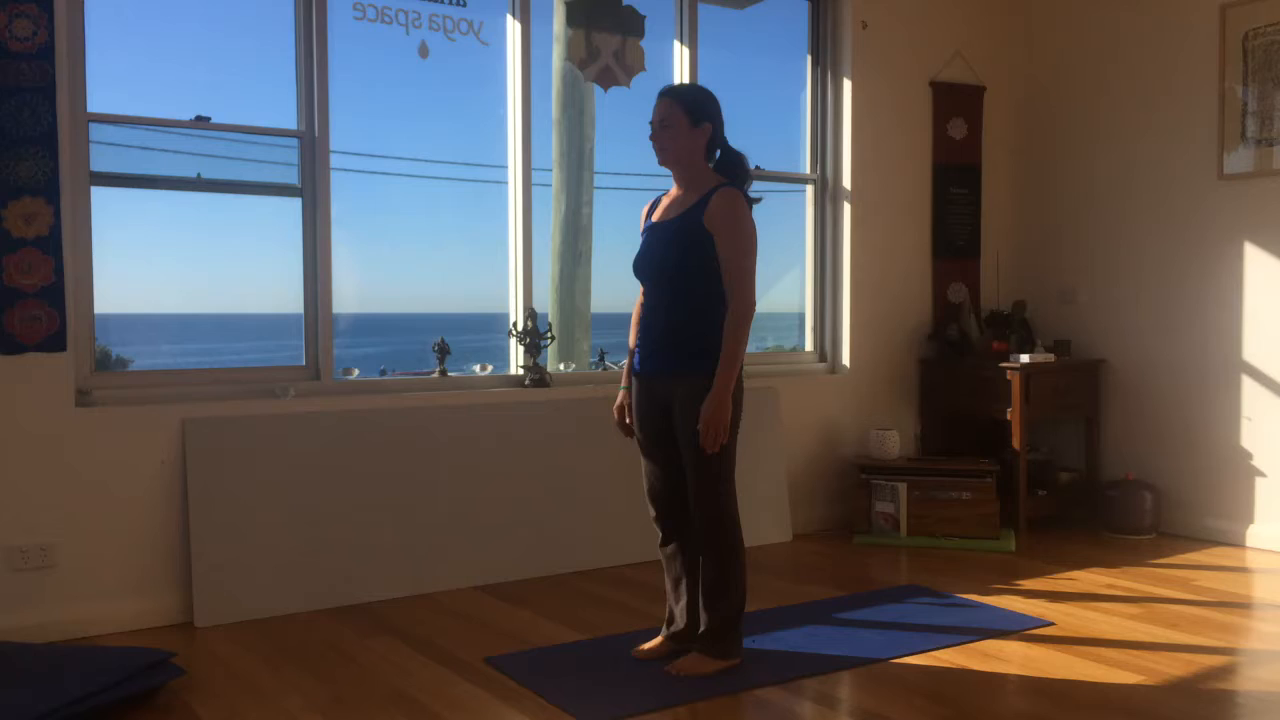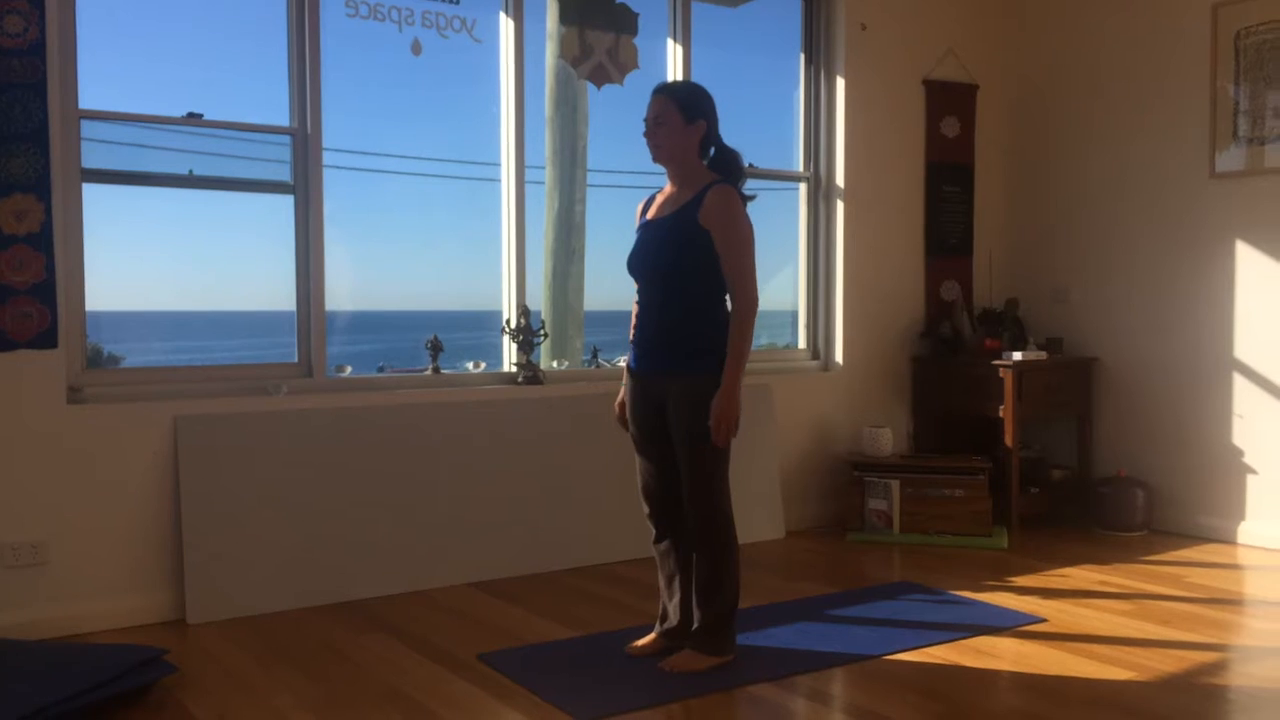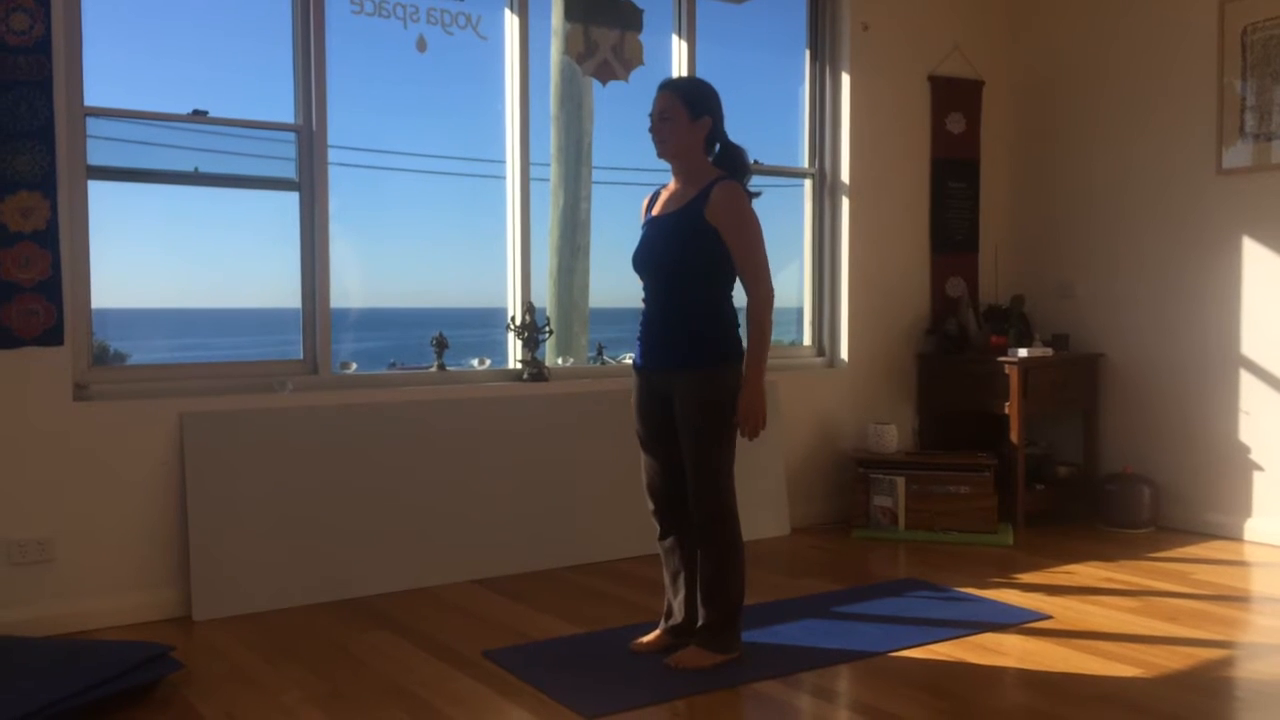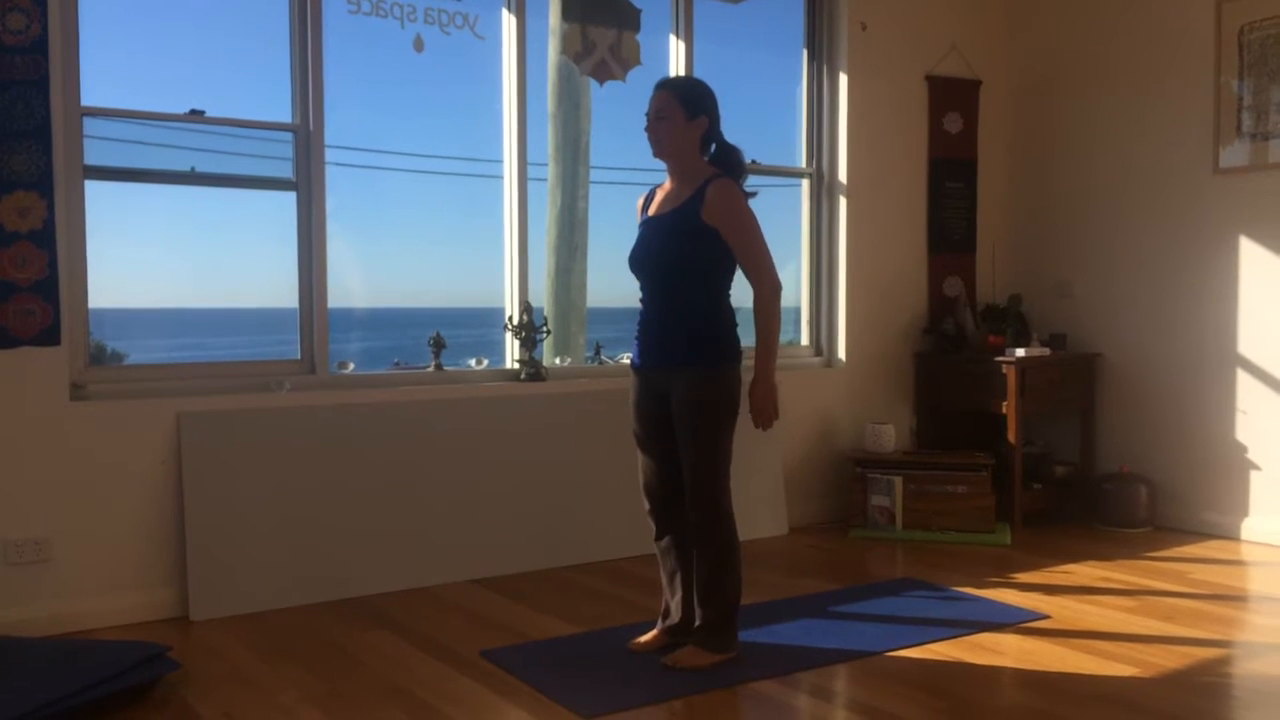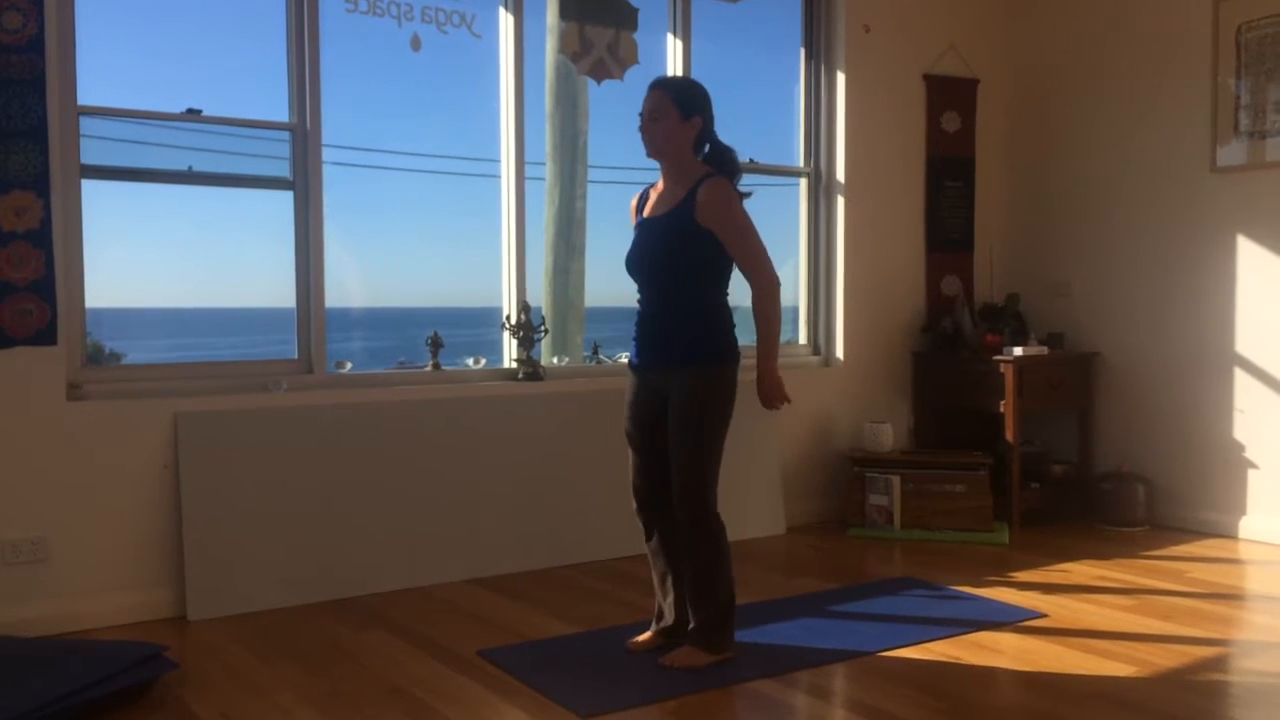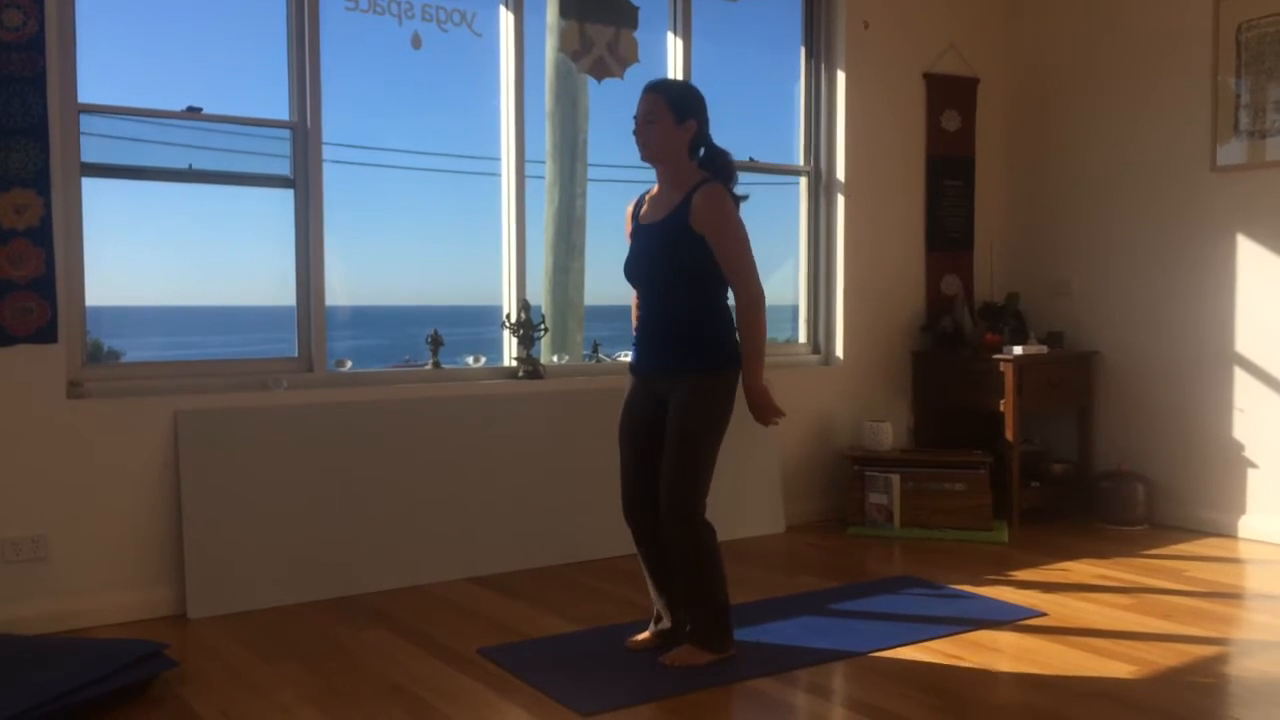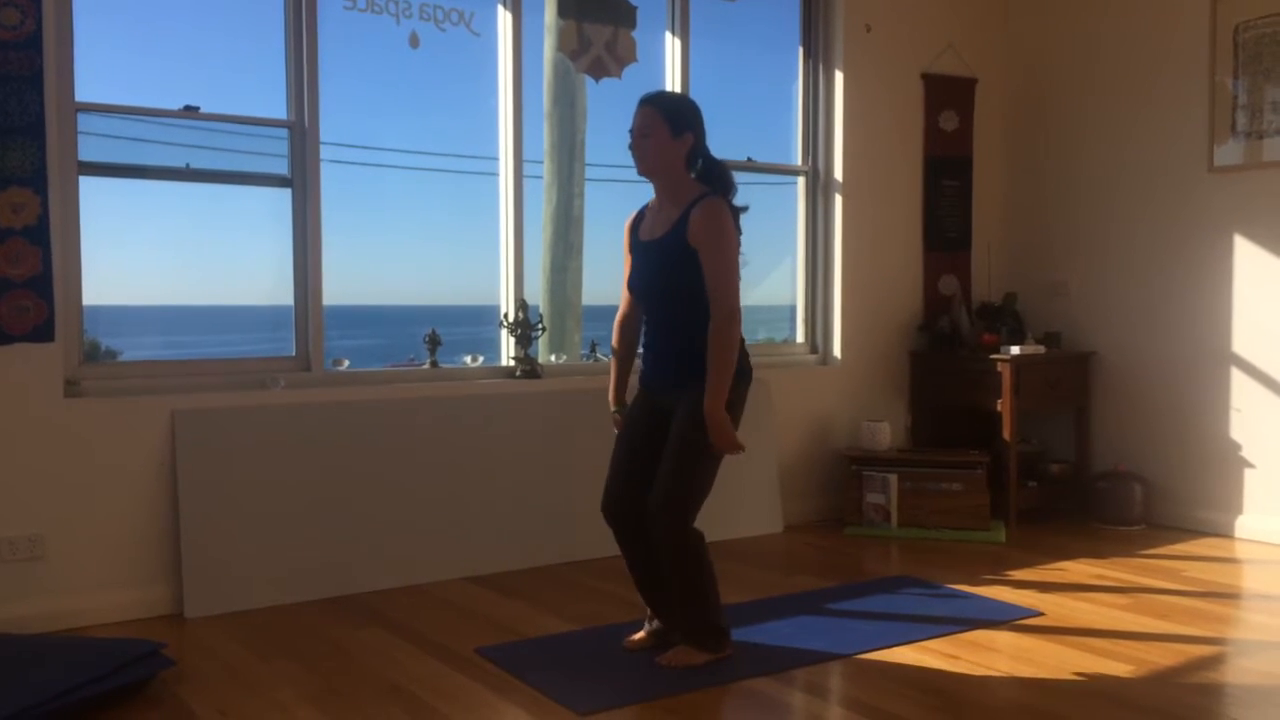
dt=0.4s
person 1, frame 1
left shoulder: (725, 204)
right shoulder: (655, 209)
left elbow: (741, 304)
left wrist: (722, 391)
right wrist: (627, 382)
left hip: (702, 378)
right hip: (653, 379)
left knee: (711, 509)
right knee: (668, 510)
left ankle: (720, 641)
right ankle: (681, 626)
person 1, frame 2
left shoulder: (719, 202)
right shoulder: (649, 207)
left elbow: (744, 301)
left wrist: (730, 388)
right wrist: (628, 379)
left hip: (699, 375)
right hip: (649, 376)
left knee: (705, 506)
right knee: (662, 507)
left ankle: (713, 638)
right ankle: (674, 624)
person 1, frame 3
left shoulder: (725, 197)
right shoulder: (655, 201)
left elbow: (760, 293)
left wrist: (753, 383)
left hip: (707, 370)
right hip: (653, 370)
left knee: (710, 502)
right knee: (667, 502)
left ankle: (719, 634)
right ankle: (680, 620)
person 1, frame 4
left shoulder: (720, 196)
right shoulder: (650, 200)
left elbow: (767, 287)
left wrist: (763, 376)
left hip: (705, 368)
right hip: (651, 368)
left knee: (705, 501)
right knee: (663, 501)
left ankle: (716, 634)
right ankle: (676, 620)
person 1, frame 5
left shoulder: (713, 195)
right shoulder: (643, 202)
left elbow: (765, 281)
left wrist: (767, 368)
left hip: (702, 368)
right hip: (648, 368)
left knee: (692, 501)
right knee: (651, 500)
left ankle: (712, 634)
right ankle: (672, 621)
person 1, frame 6
left shoulder: (710, 201)
right shoulder: (638, 210)
left elbow: (749, 294)
left wrist: (752, 381)
left hip: (703, 375)
right hip: (650, 376)
left knee: (679, 506)
right knee: (639, 503)
left ankle: (711, 634)
right ankle: (671, 620)
person 1, frame 7
left shoulder: (710, 214)
right shoulder: (637, 224)
left elbow: (725, 315)
left wrist: (718, 406)
right wrist: (618, 395)
left hip: (709, 384)
right hip: (658, 386)
left knee: (669, 513)
right knee: (621, 505)
left ankle: (707, 635)
right ankle: (667, 619)
